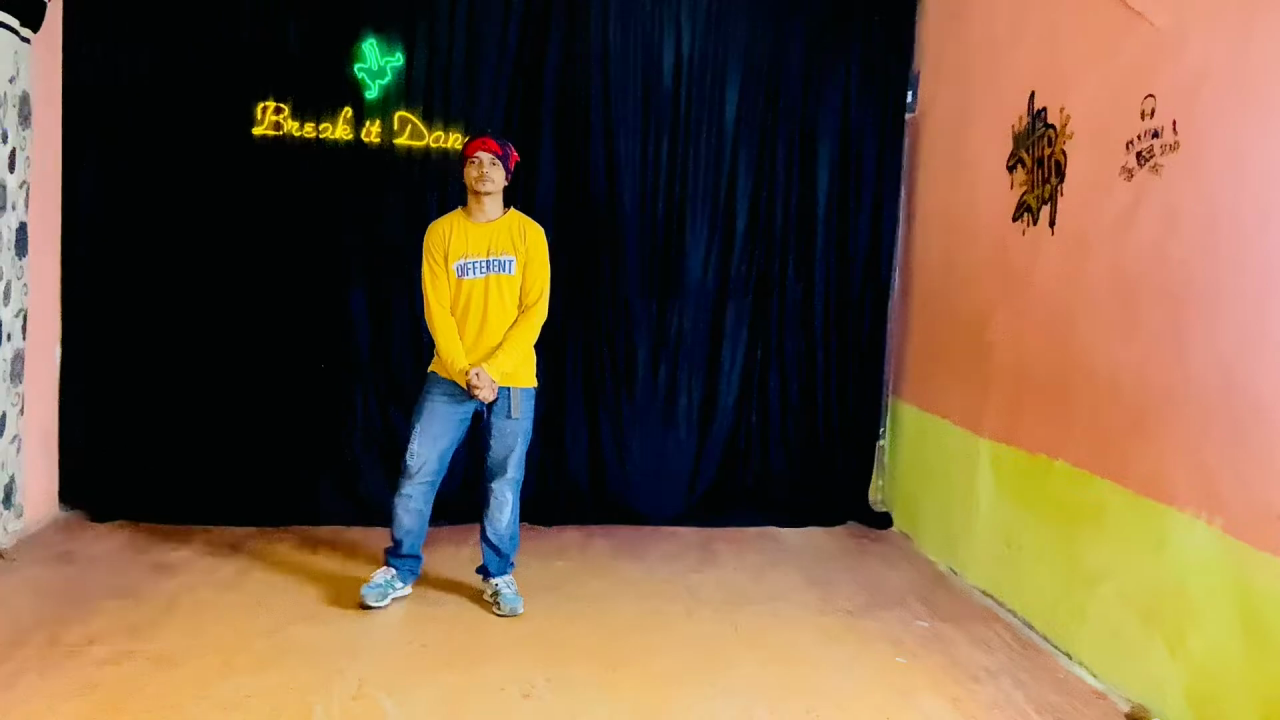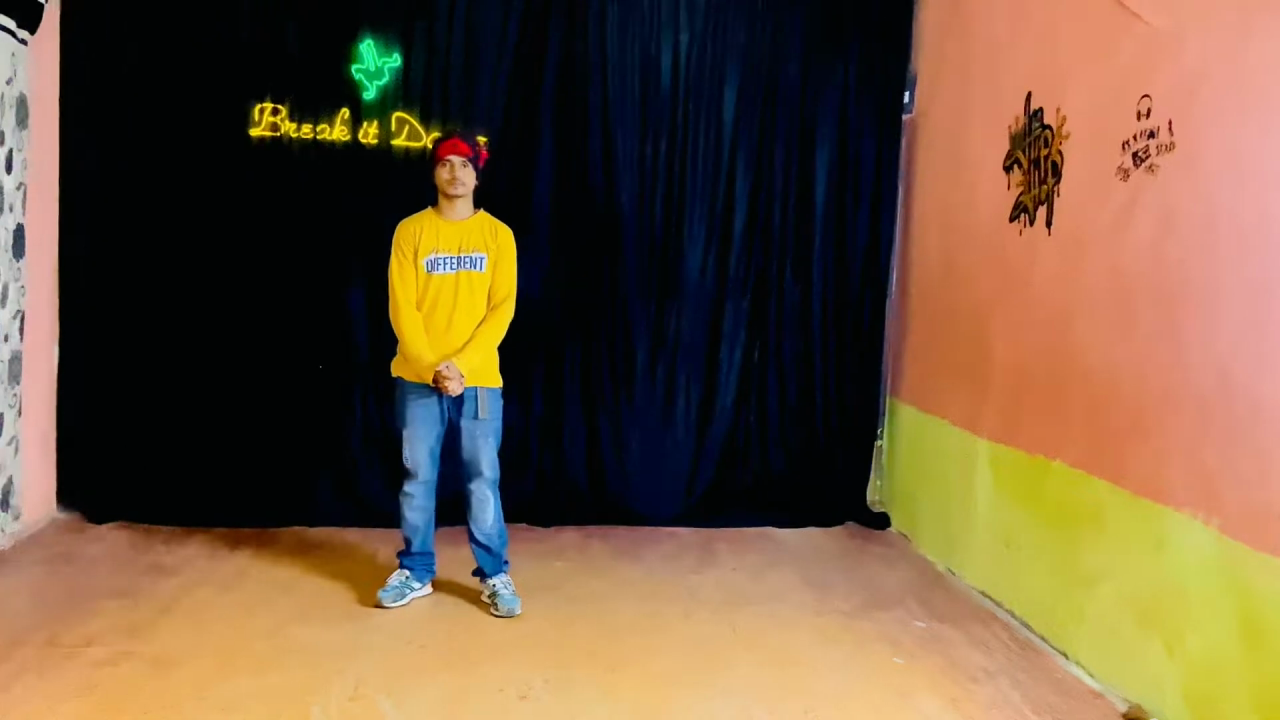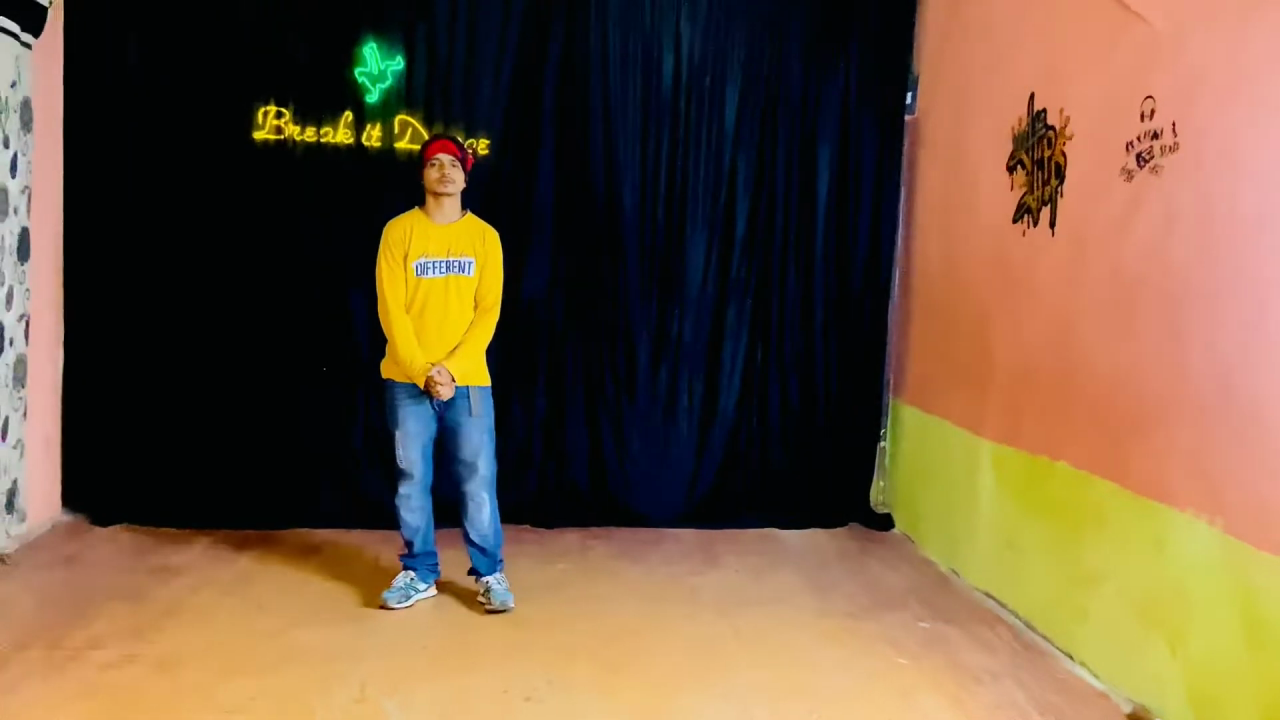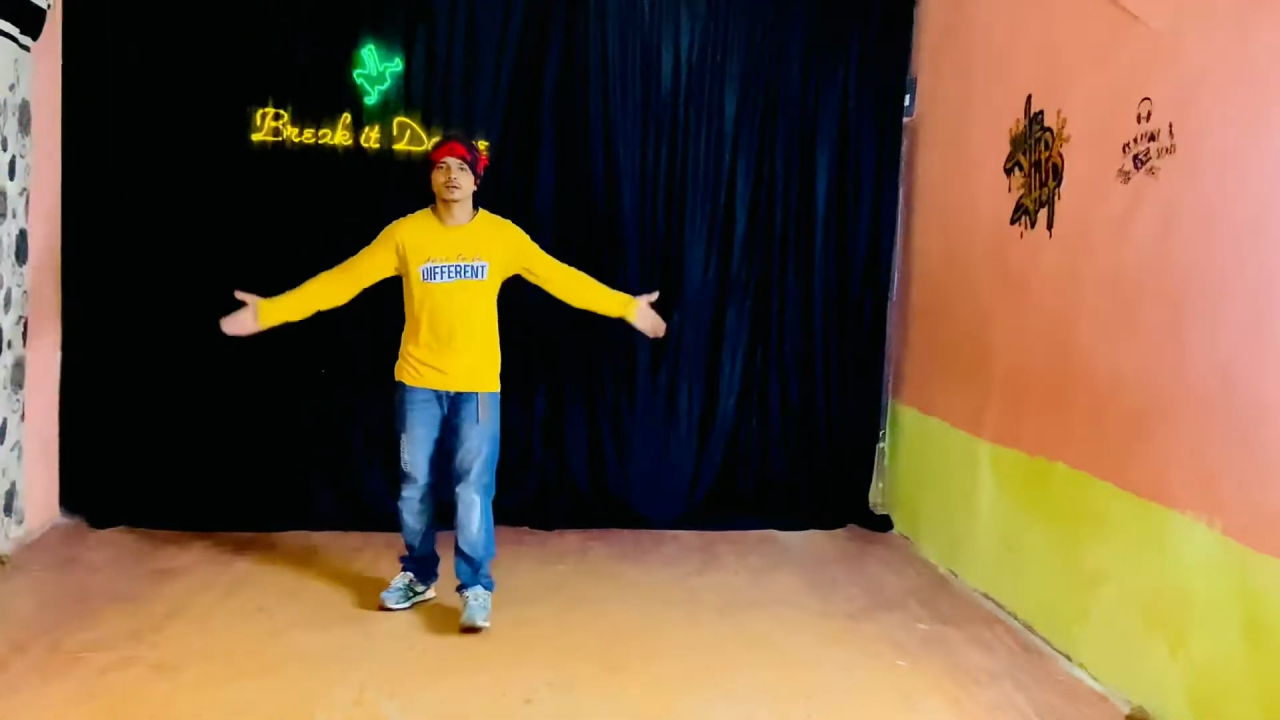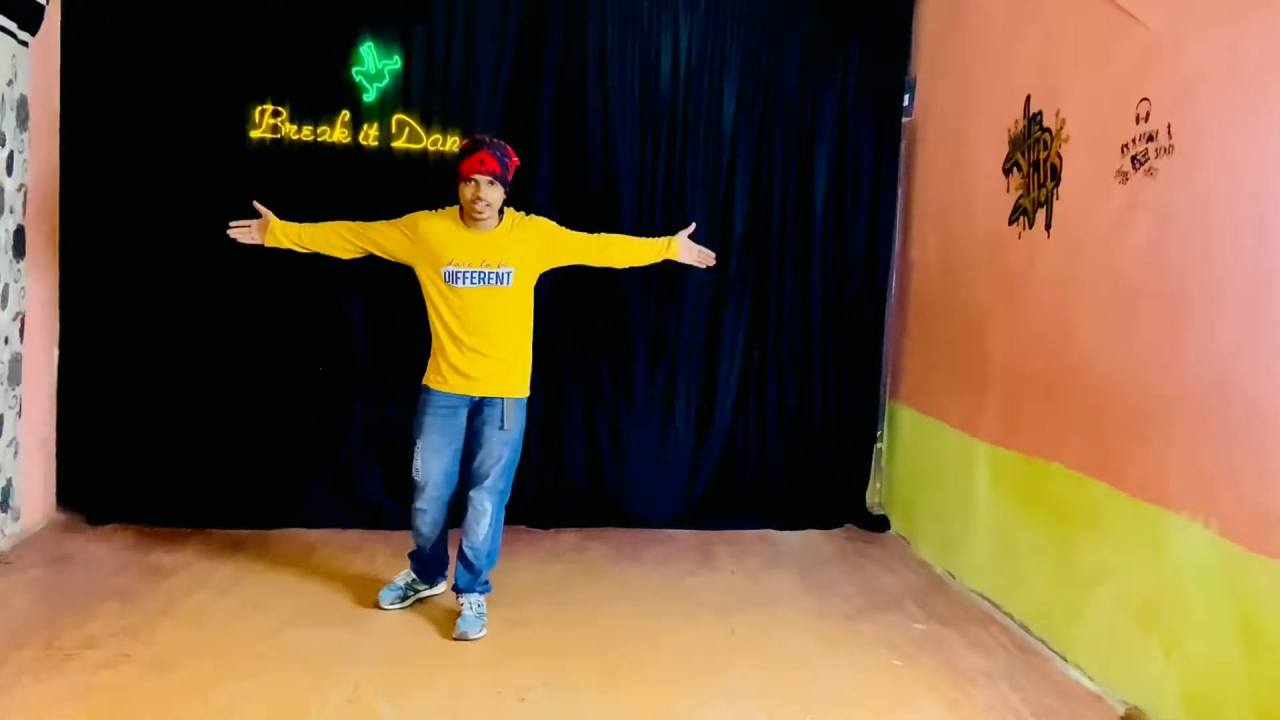
dt=0.5s
person 1, frame 1
left shoulder: (528, 233)
right shoulder: (441, 231)
left elbow: (535, 310)
right elbow: (436, 310)
left wrist: (493, 369)
right wrist: (465, 371)
left hip: (512, 378)
right hip: (449, 375)
left knee: (505, 479)
right knee: (419, 468)
left ankle: (499, 574)
right ankle: (400, 568)
person 1, frame 2
left shoulder: (497, 235)
right shoulder: (410, 230)
left elbow: (501, 309)
right elbow: (401, 308)
left wrist: (461, 365)
right wrist: (431, 368)
left hip: (478, 376)
right hip: (416, 376)
left knee: (483, 477)
right knee: (418, 476)
left ankle: (494, 575)
right ankle: (416, 570)
person 1, frame 3
left shoulder: (484, 236)
right shoulder: (399, 231)
left elbow: (487, 313)
right elbow: (391, 310)
left wrist: (452, 369)
right wrist: (423, 372)
left hip: (468, 378)
right hip: (408, 378)
left knee: (479, 476)
right knee: (413, 477)
left ankle: (490, 573)
right ankle: (419, 573)
person 1, frame 4
left shoulder: (501, 234)
right shoulder: (404, 233)
left elbow: (555, 275)
right elbow: (346, 278)
left wrist: (622, 305)
right wrist: (273, 310)
left hip: (478, 383)
right hip: (419, 381)
left knee: (474, 485)
right knee: (415, 481)
left ankle: (475, 588)
right ankle: (418, 575)
person 1, frame 5
left shoulder: (533, 234)
right shoulder: (425, 230)
left elbow: (599, 247)
right elbow: (352, 236)
left wrist: (668, 248)
right wrist: (278, 231)
left hip: (504, 390)
right hip: (444, 386)
left knee: (488, 494)
right knee: (430, 488)
left ankle: (473, 593)
right ankle: (425, 573)
